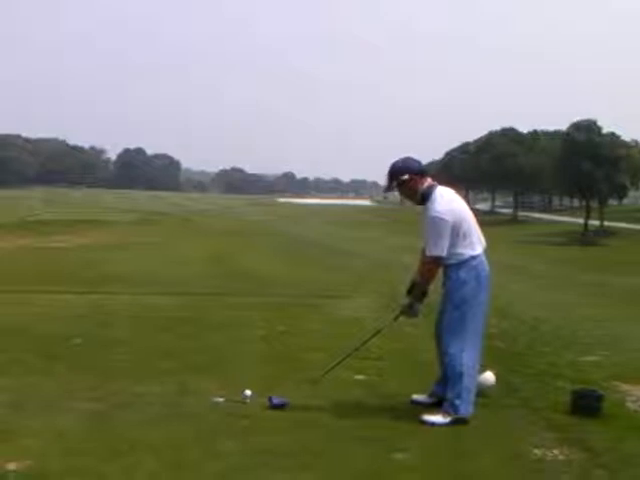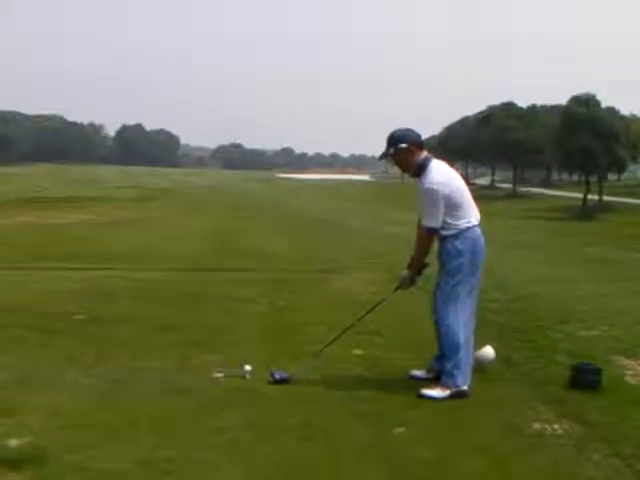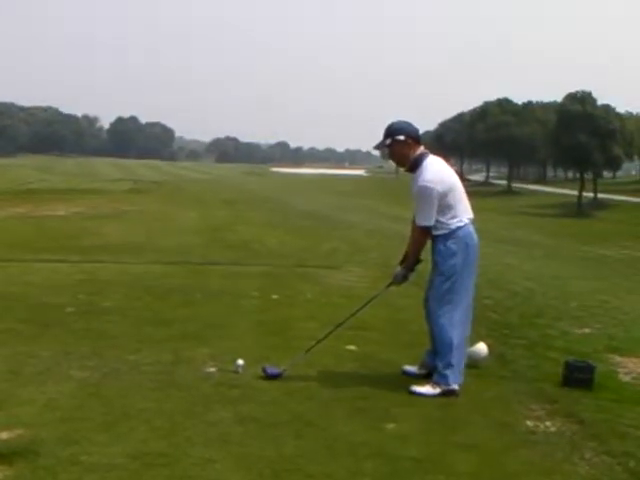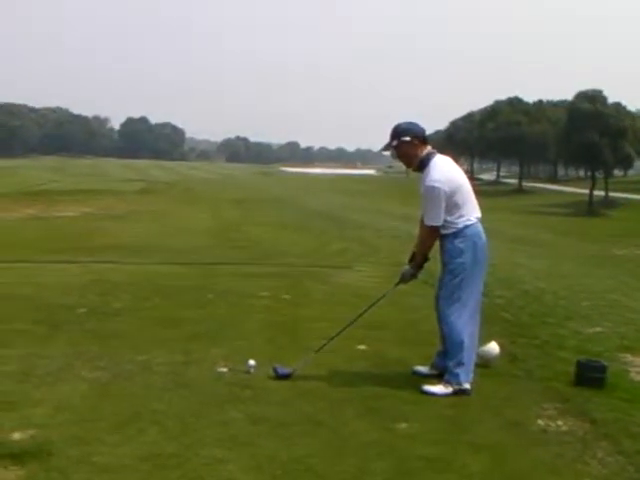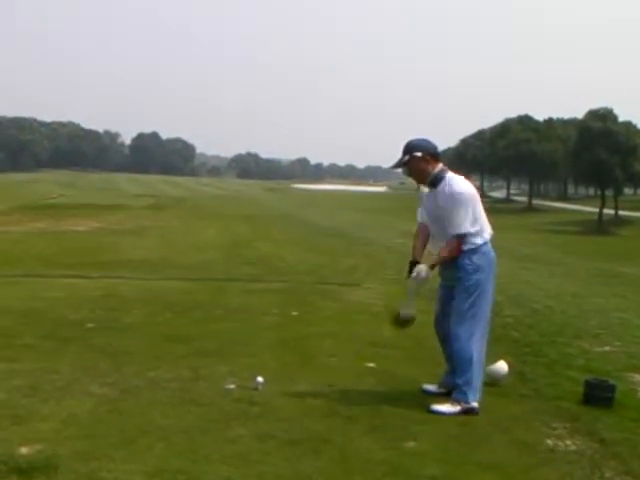
dt=1s
person 1, frame 1
left shoulder: (438, 210)
right shoulder: (439, 195)
left elbow: (434, 261)
right elbow: (429, 250)
left wrist: (415, 298)
right wrist: (415, 282)
left hip: (466, 273)
right hip: (461, 270)
left knee: (457, 339)
right knee: (446, 334)
left ankle: (457, 408)
right ankle: (443, 391)
person 1, frame 2
left shoulder: (431, 182)
right shoulder: (434, 169)
left elbow: (428, 232)
right elbow: (425, 224)
left wrist: (412, 270)
right wrist: (414, 263)
left hip: (461, 244)
right hip: (458, 242)
left knee: (451, 311)
right knee: (444, 307)
left ankle: (456, 381)
right ankle: (442, 366)
person 1, frame 3
left shoulder: (427, 180)
right shoulder: (429, 164)
left elbow: (423, 230)
right elbow: (420, 222)
left wrist: (407, 267)
right wrist: (407, 257)
left hip: (454, 243)
right hip: (451, 240)
left knee: (445, 309)
right knee: (436, 304)
left ankle: (447, 379)
right ankle: (434, 362)
person 1, frame 4
left shoulder: (434, 180)
right shoulder: (438, 162)
left elbow: (432, 229)
right elbow: (428, 221)
left wrist: (415, 265)
right wrist: (415, 255)
left hip: (463, 242)
right hip: (461, 239)
left knee: (455, 308)
right knee: (447, 304)
left ankle: (459, 378)
right ankle: (445, 362)
person 1, frame 5
left shoulder: (457, 190)
right shoulder: (429, 191)
left elbow: (457, 242)
right elbow: (423, 228)
left wrist: (430, 267)
right wrist: (416, 262)
left hip: (474, 260)
right hip: (456, 261)
left knee: (465, 328)
right knee: (445, 323)
left ankle: (466, 397)
right ankle: (453, 380)
